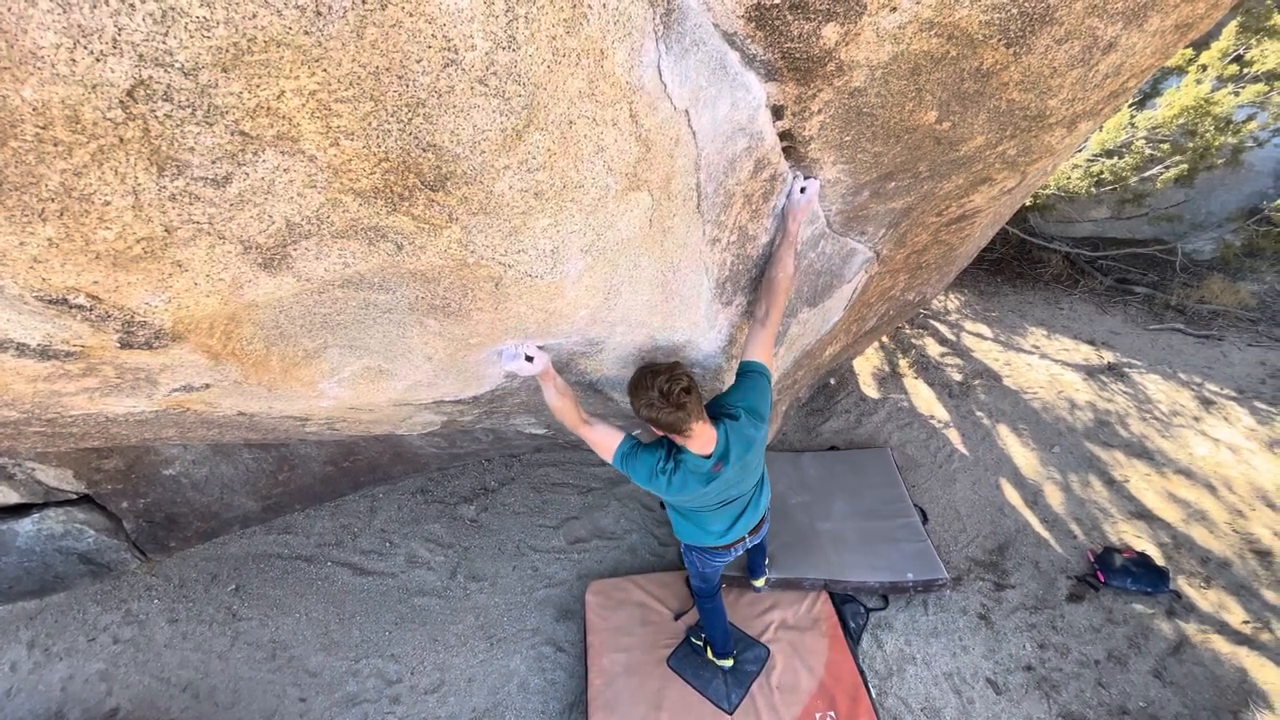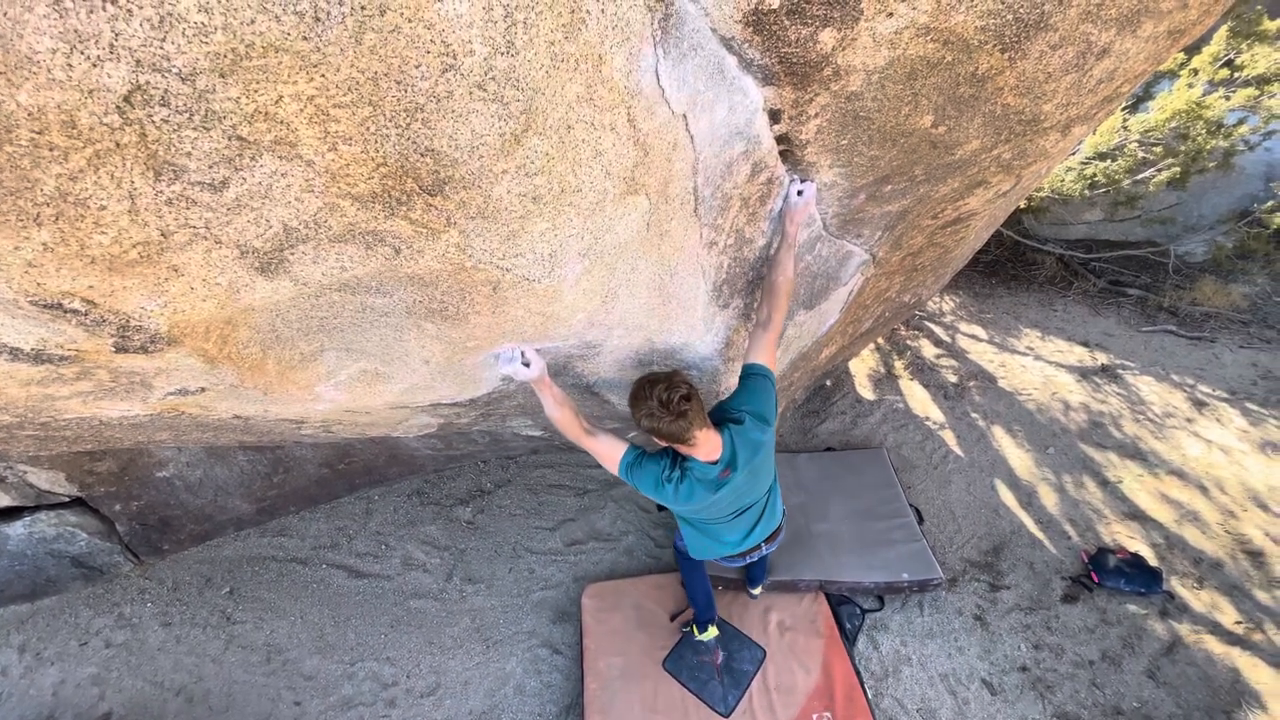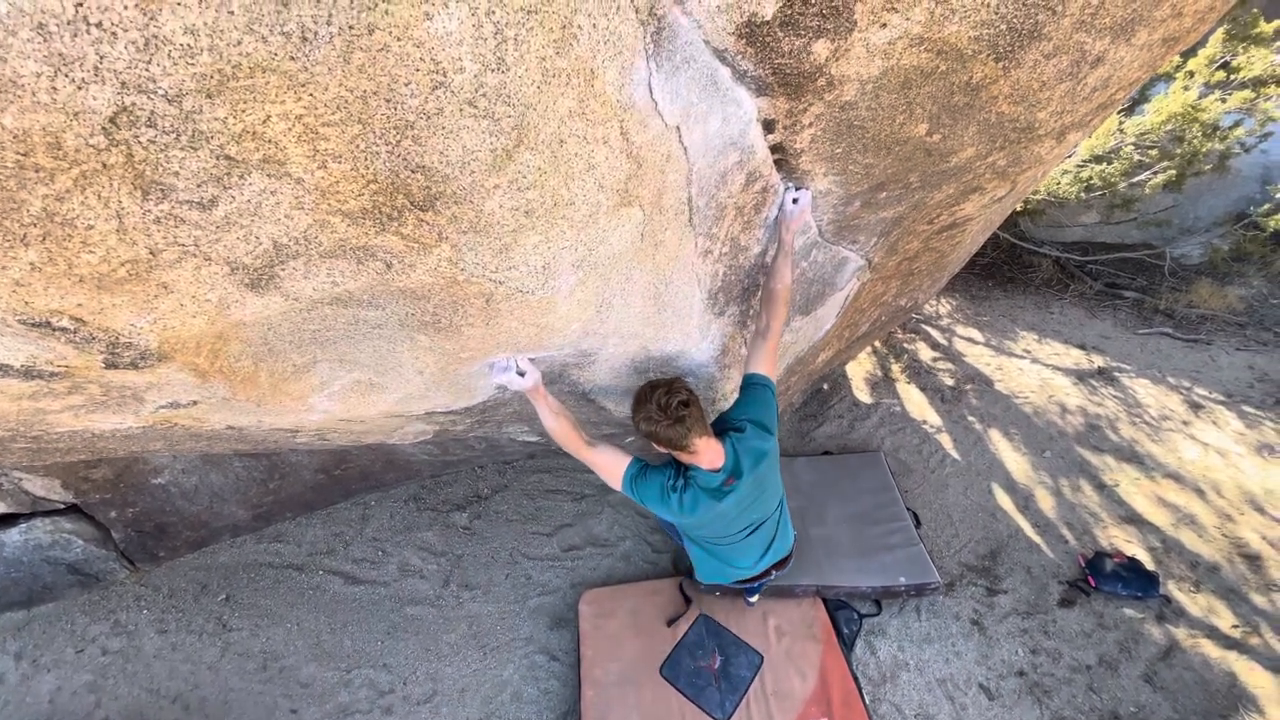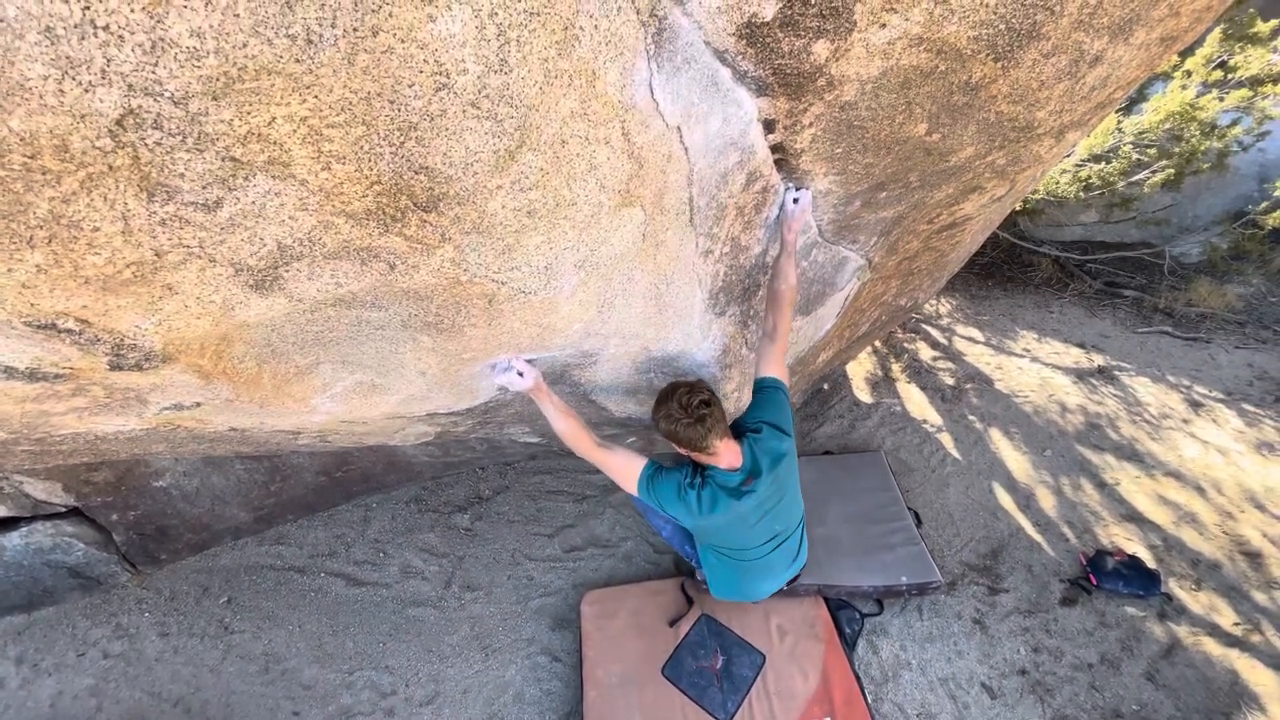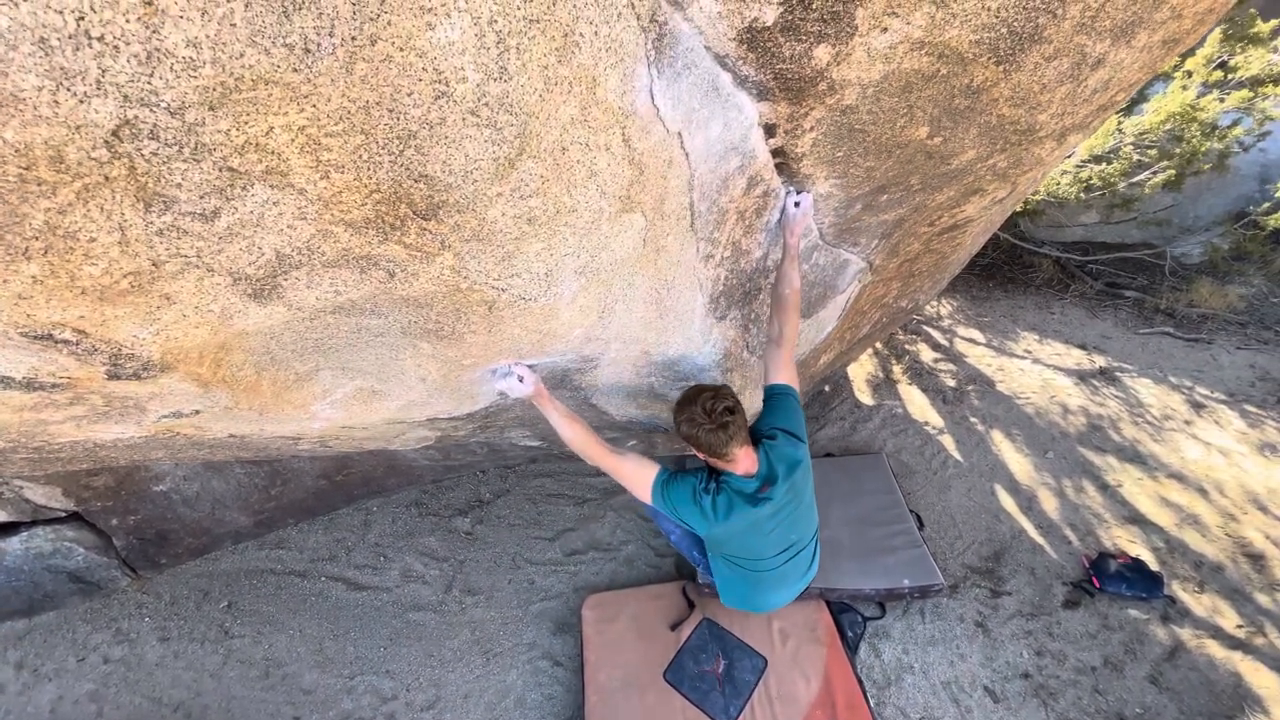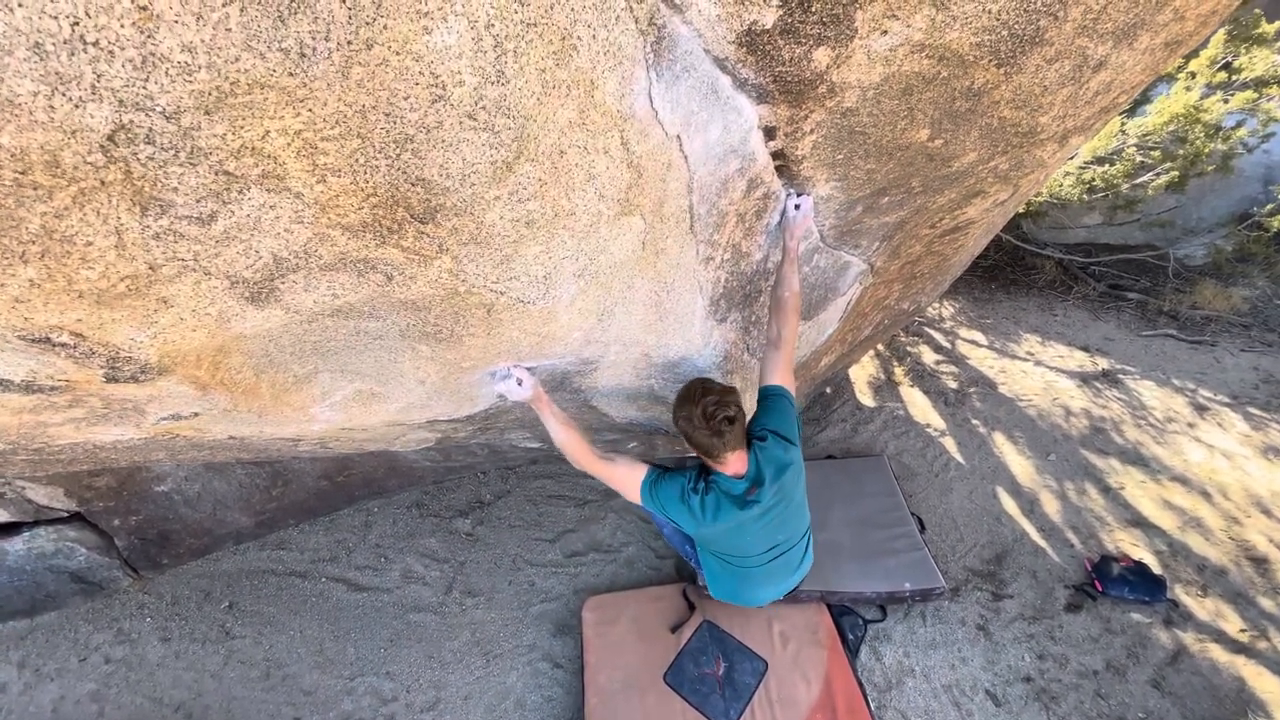
dt=0.5s
person 1, frame 1
left shoulder: (658, 470)
right shoulder: (747, 417)
left elbow: (583, 424)
right elbow: (766, 317)
left wrist: (545, 374)
right wrist: (792, 224)
left hip: (709, 547)
right hip: (757, 524)
left knee: (706, 589)
left ankle: (720, 649)
right ankle: (758, 573)
person 1, frame 2
left shoulder: (666, 482)
right shoulder: (753, 421)
left elbow: (585, 434)
right elbow: (769, 322)
left wrist: (540, 382)
right wrist: (791, 228)
left hip: (720, 551)
right hip: (771, 533)
left knee: (684, 544)
left ankle: (704, 623)
right ankle: (756, 581)
person 1, frame 3
left shoulder: (669, 492)
right shoulder: (755, 431)
left elbow: (583, 446)
right elbow: (768, 330)
left wrist: (535, 391)
right wrist: (786, 236)
left hip: (727, 571)
right hip: (779, 554)
right ankle: (752, 589)
person 1, frame 4
left shoulder: (688, 495)
right shoulder: (772, 433)
left elbow: (593, 449)
right elbow: (775, 331)
left wrist: (538, 390)
right wrist: (789, 237)
left hip: (740, 586)
right hip: (794, 563)
left knee: (644, 495)
left ankle: (707, 572)
person 1, frame 5
left shoulder: (703, 500)
right shoulder: (786, 440)
left elbow: (602, 455)
right elbow: (781, 337)
left wrist: (539, 395)
right wrist: (791, 241)
left hip: (751, 595)
right hip: (804, 571)
left knee: (651, 496)
left ankle: (712, 575)
person 1, frame 6
left shoulder: (690, 500)
right shoulder: (779, 444)
left elbow: (590, 460)
right elbow: (781, 339)
left wrist: (538, 400)
right wrist: (791, 244)
left hip: (741, 591)
right hip: (797, 569)
left knee: (649, 481)
